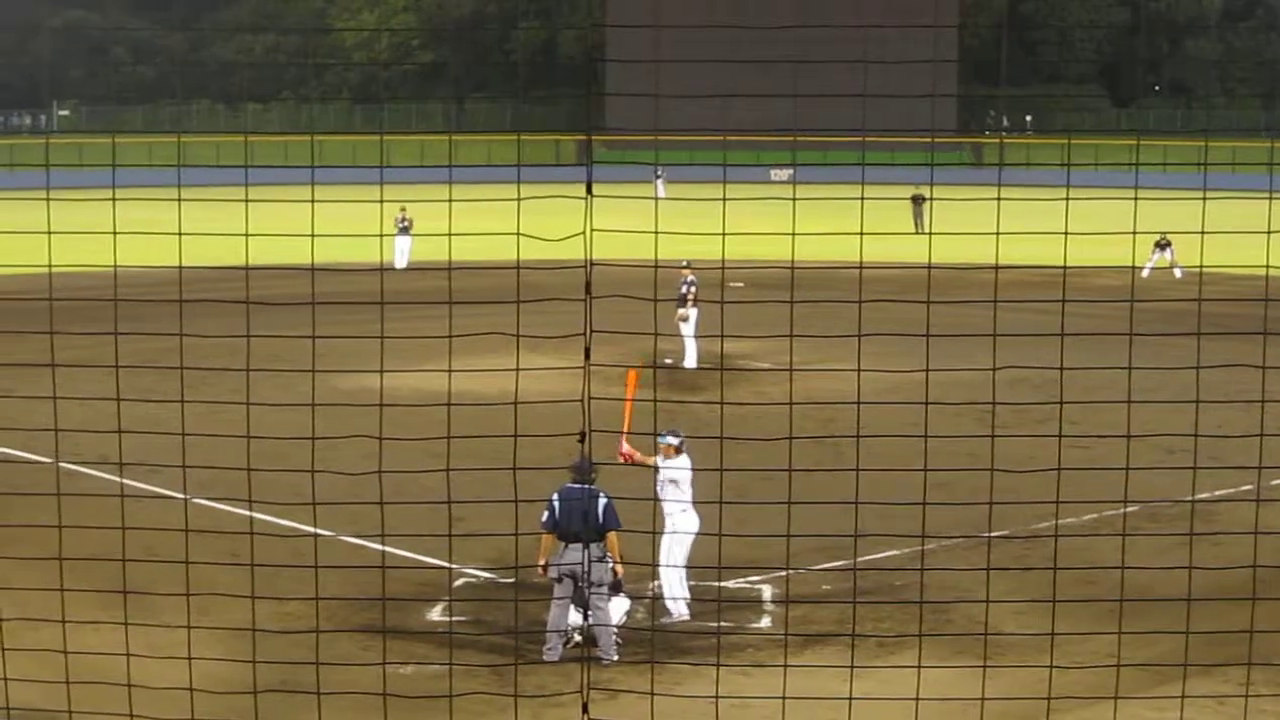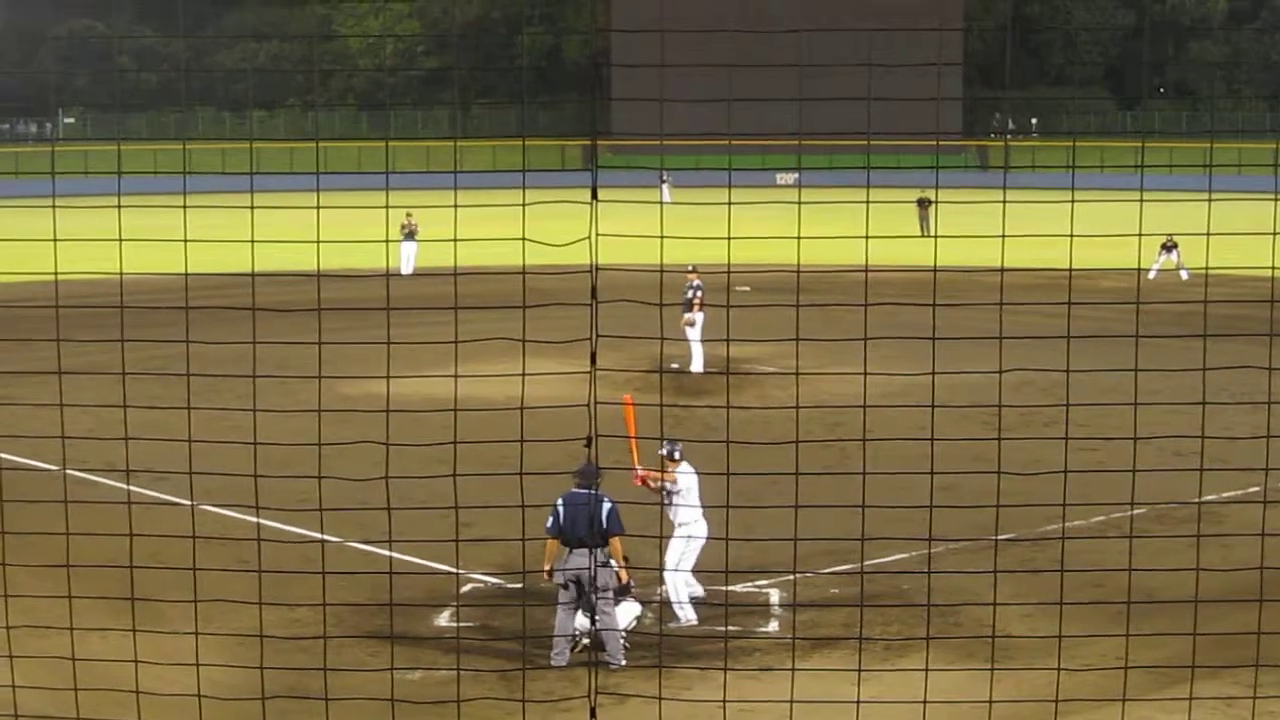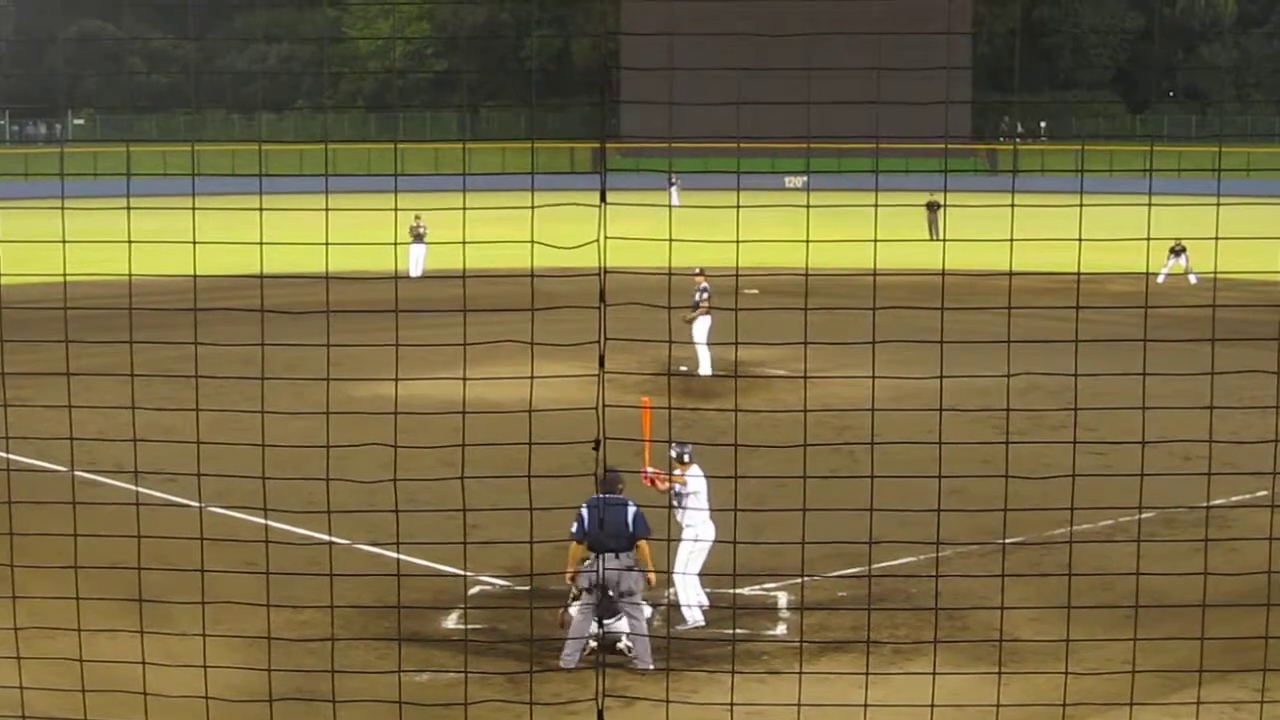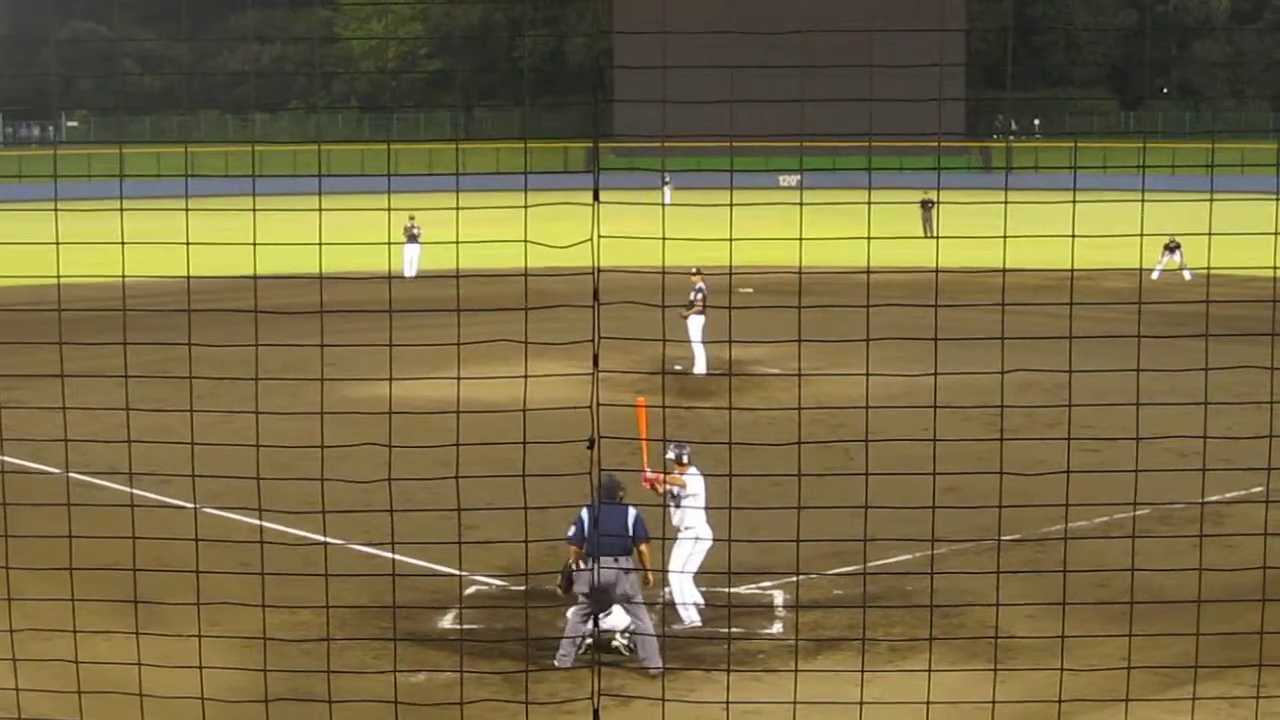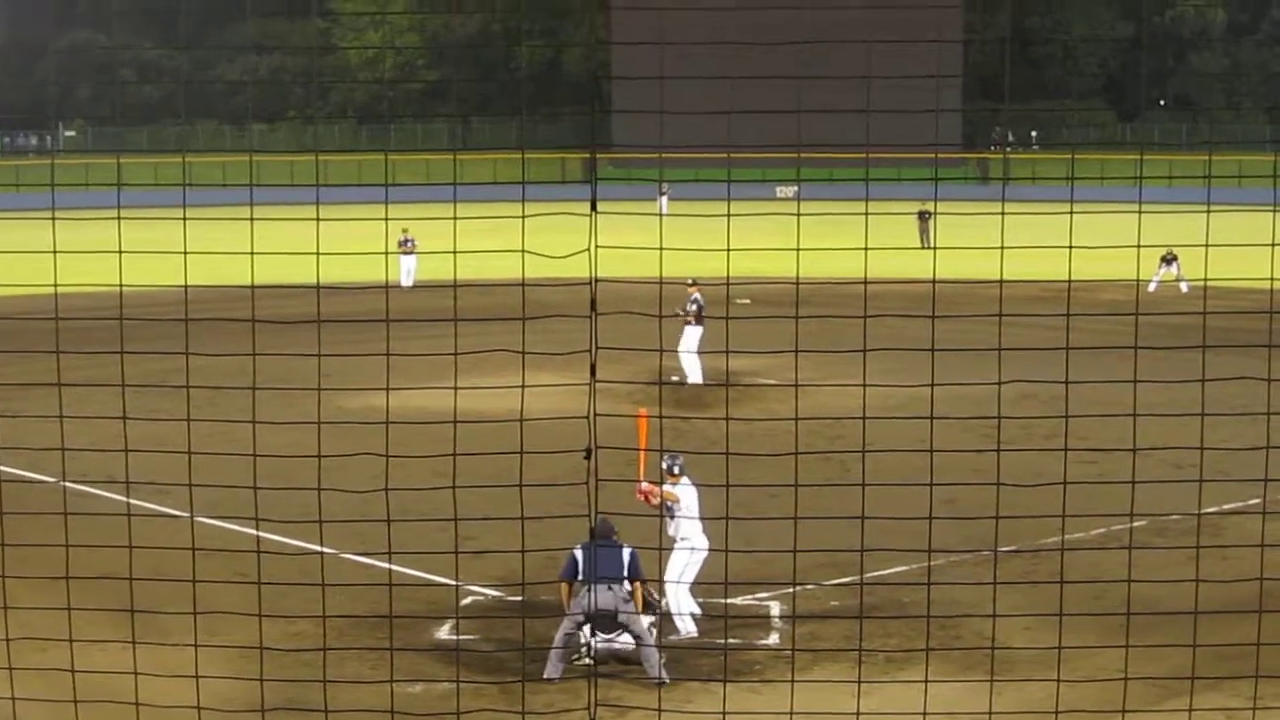
dt=1s
person 1, frame 1
left shoulder: (558, 496)
right shoulder: (601, 498)
left elbow: (548, 532)
right elbow: (611, 533)
left wrist: (542, 559)
right wrist: (617, 561)
left hip: (566, 555)
right hip: (594, 556)
left knee: (560, 604)
right knee: (599, 605)
left ankle: (552, 652)
right ankle: (608, 652)
person 1, frame 2
left shoulder: (562, 502)
right shoulder: (605, 503)
left elbow: (553, 538)
right elbow: (614, 539)
left wrist: (548, 564)
right wrist: (621, 567)
left hip: (570, 560)
right hip: (597, 562)
left knee: (566, 609)
right knee: (606, 610)
left ankle: (559, 657)
right ankle: (615, 658)
person 1, frame 3
left shoulder: (587, 507)
right shoulder: (630, 507)
left elbow: (577, 542)
right elbow: (641, 542)
left wrist: (571, 569)
right wrist: (649, 569)
left hip: (596, 566)
right hip: (623, 566)
left knee: (585, 613)
right knee: (635, 614)
left ankle: (569, 659)
right ankle: (643, 661)
person 1, frame 4
left shoulder: (587, 512)
right shoulder: (631, 512)
left elbow: (575, 547)
right elbow: (642, 547)
left wrist: (577, 569)
right wrist: (647, 571)
left hip: (594, 569)
right hip: (622, 570)
left knee: (579, 615)
right knee: (640, 616)
left ankle: (564, 659)
right ankle: (653, 663)
person 1, frame 5
left shoulder: (579, 550)
right shoulder: (627, 551)
left elbow: (565, 583)
right elbow: (637, 584)
left wrist: (568, 611)
right wrist: (638, 613)
left hip: (588, 597)
right hip: (617, 597)
left knee: (565, 631)
right knee: (641, 633)
left ankle: (552, 672)
right ankle: (658, 675)
person 2, frame 1
left shoulder: (681, 466)
right shoulder: (670, 459)
left elbow: (654, 465)
right elbow: (650, 462)
left wrist: (631, 452)
right wrist: (629, 456)
left hip: (679, 520)
right hip: (680, 518)
left knee: (668, 566)
right knee: (676, 563)
left ankle: (679, 611)
right ankle: (682, 599)
person 2, frame 2
left shoulder: (686, 472)
right shoulder: (671, 471)
left elbow: (670, 478)
right elbow: (659, 488)
left wrist: (646, 473)
right wrist: (645, 480)
left hip: (691, 529)
right hip: (683, 528)
left knee: (672, 572)
right knee: (672, 563)
left ankle: (687, 616)
right ankle: (694, 591)
person 2, frame 3
left shoulder: (695, 475)
right shoulder: (680, 473)
left elbow: (679, 480)
right elbow: (664, 487)
left wrist: (656, 474)
right wrist: (652, 479)
left hip: (698, 531)
right hip: (693, 530)
left knee: (681, 574)
right knee: (688, 570)
left ankle: (694, 618)
right ankle: (699, 601)
person 2, frame 4
left shoulder: (695, 478)
right shoulder: (676, 475)
left elbow: (680, 482)
right elbow: (664, 491)
left wrist: (657, 477)
right wrist: (653, 483)
left hip: (696, 533)
right hip: (686, 533)
left knee: (677, 574)
right knee: (678, 572)
left ankle: (691, 618)
right ankle: (695, 601)
person 2, frame 5
left shoulder: (687, 488)
right shoulder: (669, 486)
left elbow: (673, 498)
right elbow: (659, 503)
left wrist: (652, 489)
right wrist: (647, 495)
left hip: (692, 544)
right hip: (683, 543)
left knee: (674, 585)
right knee: (672, 581)
left ankle: (688, 629)
right ankle: (692, 610)
